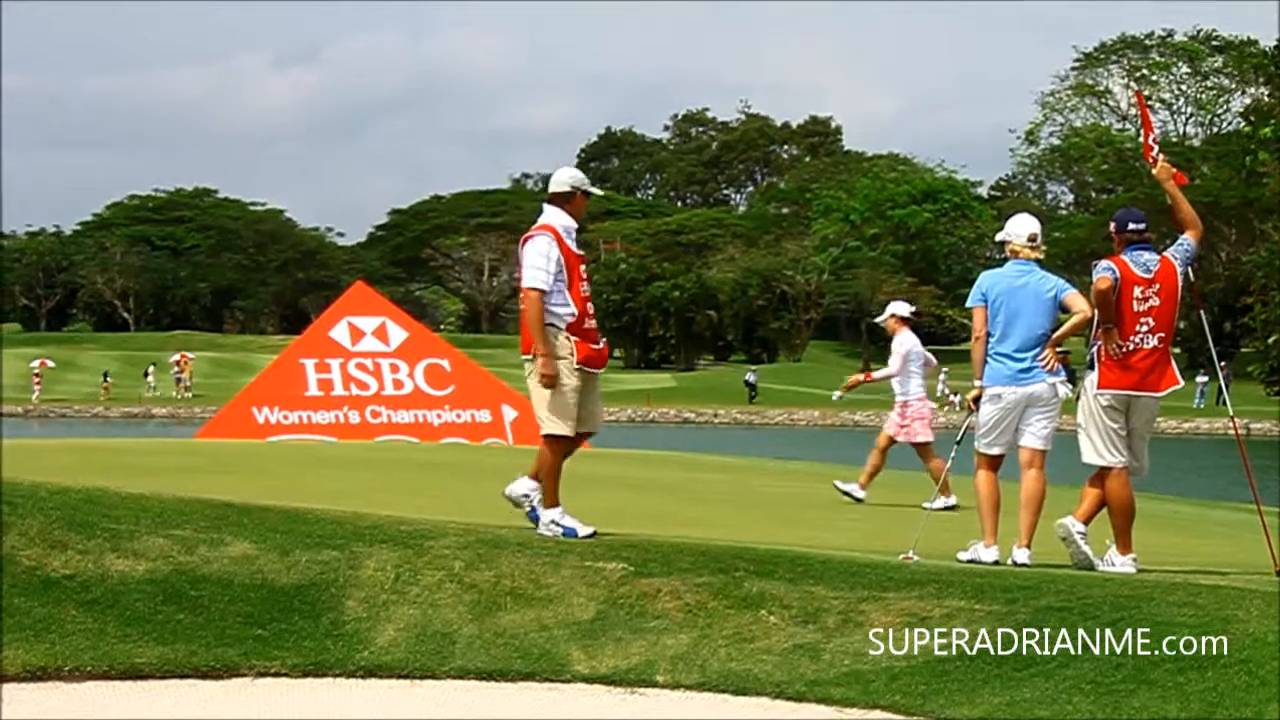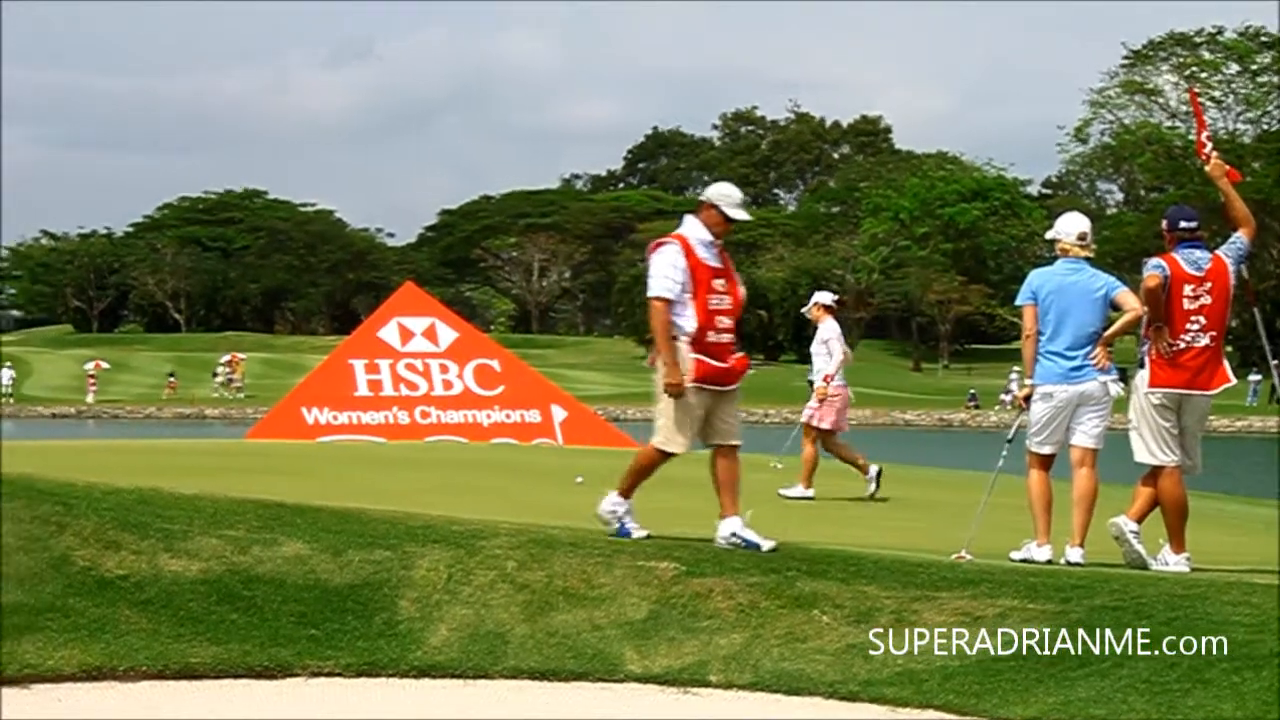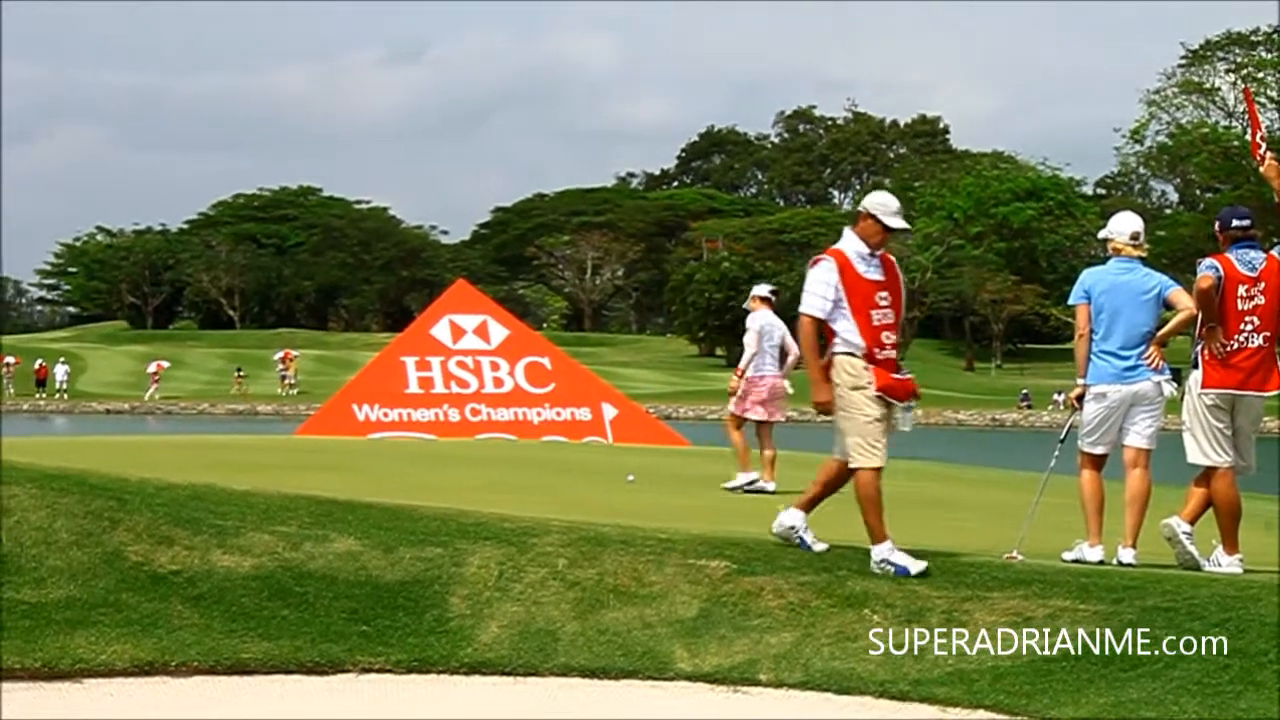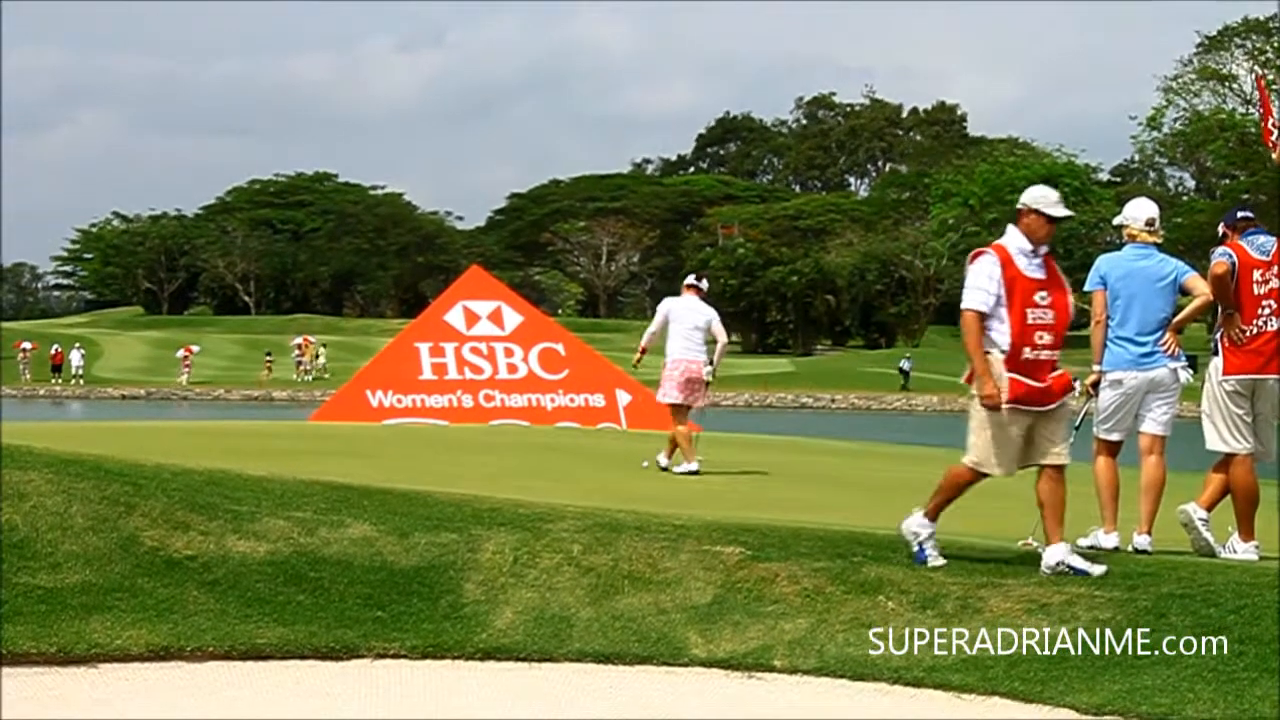
dt=0.7s
person 1, frame 1
left shoulder: (1111, 265)
right shoulder: (1172, 264)
left elbow: (1102, 287)
right elbow: (1195, 229)
left wrist: (1108, 326)
right wrist: (1169, 183)
left hip: (1109, 379)
right hip: (1151, 384)
left knee: (1114, 466)
right knee: (1121, 465)
left ankle: (1123, 554)
right ankle: (1079, 521)
person 1, frame 2
left shoulder: (1162, 264)
right shoulder: (1224, 263)
left elbow: (1150, 286)
right elbow: (1247, 227)
left wrist: (1157, 325)
right wrist: (1221, 180)
left hip: (1160, 377)
right hip: (1203, 381)
left knee: (1167, 465)
right knee: (1173, 463)
left ankle: (1177, 554)
right ankle: (1132, 520)
person 1, frame 3
left shoulder: (1216, 263)
left elbow: (1204, 286)
left wrist: (1212, 326)
left hip: (1213, 379)
left knee: (1220, 467)
right knee: (1225, 466)
left ankle: (1230, 556)
right ankle: (1185, 522)
person 1, frame 4
left shoulder: (1229, 250)
left elbow: (1219, 271)
left wrist: (1229, 311)
left hip: (1234, 364)
left knee: (1239, 453)
right knee: (1243, 452)
left ankle: (1246, 542)
right ankle: (1201, 508)
person 2, frame 1
left shoulder: (565, 236)
right shoulder: (543, 239)
right elbow: (532, 299)
left wrist: (594, 343)
right wrist: (544, 356)
left hip: (579, 347)
right hip: (555, 345)
left knee: (584, 427)
right knee: (556, 429)
left ankle: (528, 486)
right ankle: (549, 513)
person 2, frame 2
left shoulder: (721, 254)
right shoulder: (673, 249)
right elbow: (658, 310)
left wrist: (730, 361)
right wrist: (672, 365)
left hip: (720, 363)
right hip: (686, 360)
left knee: (726, 443)
right knee: (669, 442)
left ankle: (730, 524)
right ankle: (616, 502)
person 2, frame 3
left shoulder: (888, 264)
right shoulder: (831, 266)
right elbow: (808, 325)
left wrist: (899, 374)
right wrist: (818, 383)
left hip: (883, 376)
right hip: (853, 373)
left knee: (852, 458)
right knee: (869, 461)
left ankle: (793, 517)
right ankle: (882, 550)
person 2, frame 4
left shoulder: (1049, 264)
right shoulder: (991, 260)
right elbow: (970, 320)
left wrist: (1054, 377)
right wrist: (985, 377)
left hip: (1044, 381)
right hip: (1005, 377)
left knee: (1053, 463)
right knee: (982, 462)
left ankle: (1057, 551)
right ankle: (922, 523)
person 3, frame 1
left shoulder: (988, 280)
right shoulder: (1053, 283)
left elbow: (979, 335)
right elbow: (1085, 311)
left wrist: (977, 383)
right wrist: (1054, 341)
left hip: (1000, 384)
right hip: (1043, 384)
left knee: (986, 464)
right knee: (1033, 465)
left ankle: (989, 545)
right ankle: (1023, 548)
person 3, frame 2
left shoulder: (1038, 278)
right shoulder: (1103, 281)
left elbow: (1030, 333)
right elbow: (1136, 309)
left wrist: (1028, 381)
right wrist: (1105, 340)
left hip: (1051, 382)
right hip: (1094, 382)
left knee: (1038, 463)
right knee: (1085, 463)
left ankle: (1041, 544)
right ankle: (1076, 547)
person 3, frame 3
left shoulder: (1090, 278)
right shoulder: (1156, 280)
left elbow: (1083, 333)
right elbow: (1189, 309)
left wrist: (1080, 381)
right wrist: (1159, 340)
left hip: (1104, 383)
right hip: (1147, 382)
left knee: (1090, 464)
right knee: (1137, 464)
left ankle: (1093, 545)
right ankle: (1128, 548)
person 3, frame 4
left shoulder: (1106, 263)
right shoulder: (1173, 266)
left elbow: (1099, 319)
right elbow: (1206, 294)
left wrist: (1096, 367)
right wrist: (1175, 326)
left hip: (1120, 369)
right hip: (1163, 369)
left knee: (1105, 450)
right knee: (1153, 450)
left ankle: (1108, 532)
right ankle: (1144, 534)
person 4, frame 1
left shoulder: (901, 340)
right shoulder: (912, 340)
left elbow: (893, 370)
right elbow: (931, 362)
left wrist: (862, 378)
left hip: (911, 404)
right hip: (904, 403)
left knee: (925, 453)
right knee: (880, 446)
left ankle: (947, 496)
right ankle: (860, 487)
person 4, frame 2
left shoulder: (827, 328)
right shoulder: (829, 328)
left elbow: (839, 356)
right elbow: (846, 354)
left wrist: (825, 382)
left hip: (829, 392)
right hip: (831, 392)
left knee: (809, 438)
right knee: (829, 443)
left ankle: (805, 487)
right ankle: (868, 470)
person 4, frame 3
left shoulder: (756, 317)
right shoulder: (778, 323)
left elbow: (752, 349)
right elbow: (794, 353)
left wrist: (737, 375)
right wrist: (781, 374)
left hip: (757, 380)
right hip: (774, 381)
left knee: (733, 426)
right knee: (764, 434)
left ankle: (746, 472)
right ankle: (767, 480)
person 4, frame 4
left shoulder: (670, 303)
right shoulder: (709, 311)
left elbow: (653, 329)
right elbow: (723, 340)
left wrist: (640, 351)
right wrist: (714, 365)
left hip: (676, 363)
right hip: (699, 365)
left knee: (679, 417)
right knee: (681, 416)
left ankle: (691, 462)
right ankle: (666, 457)
